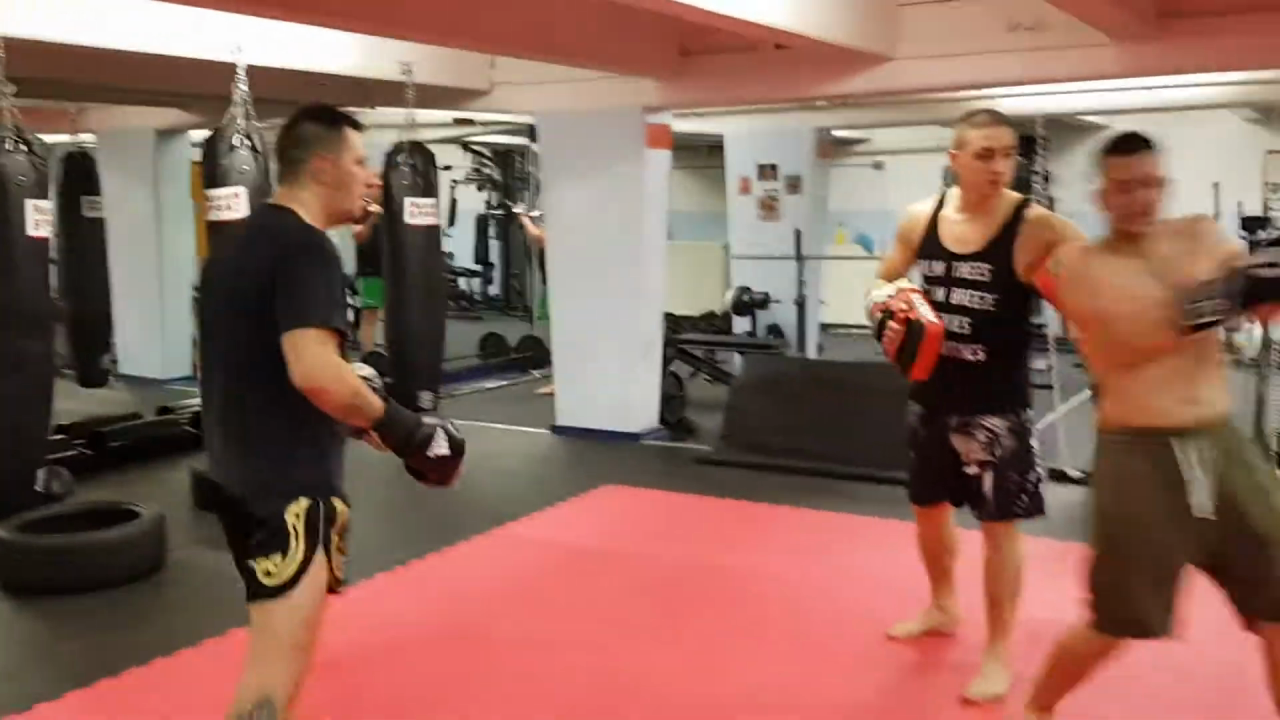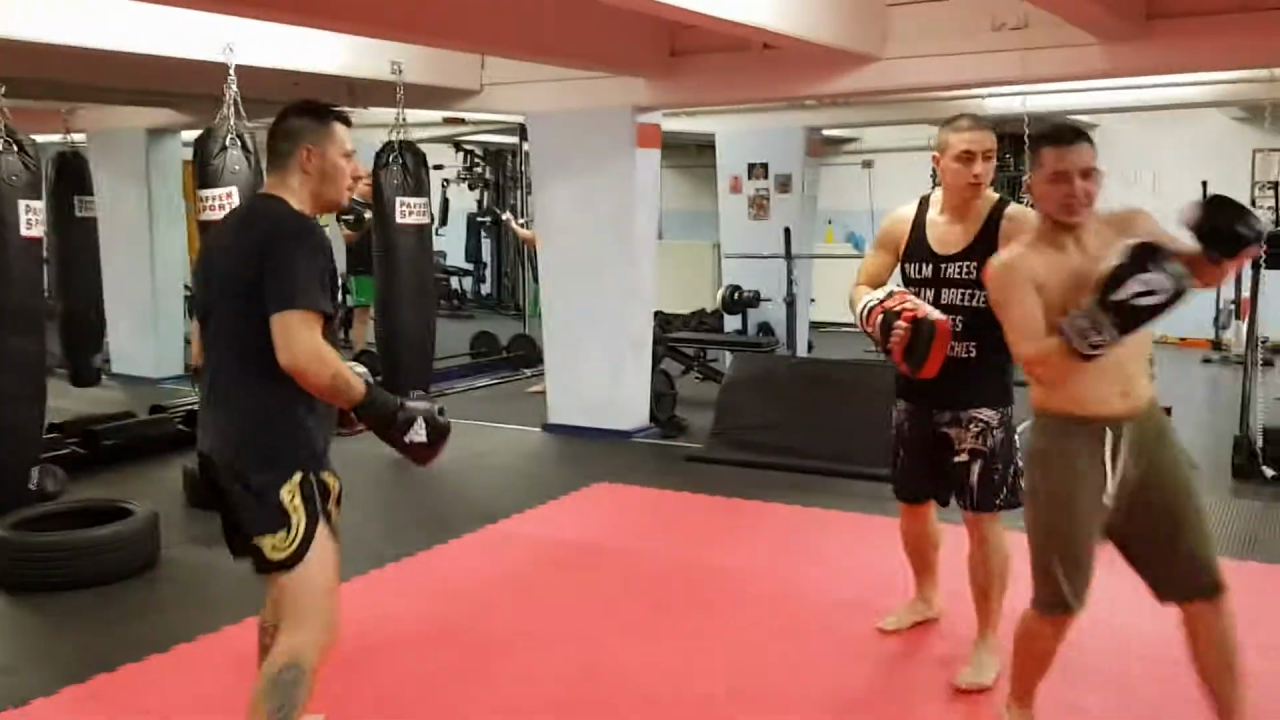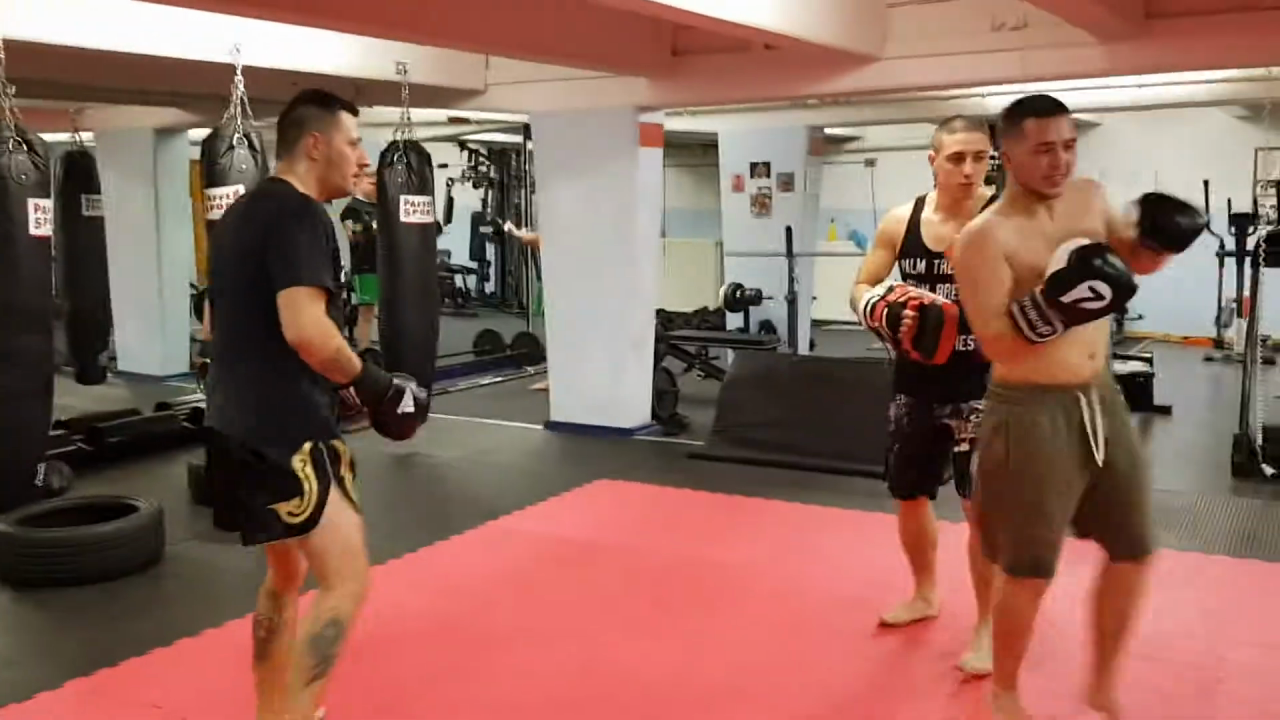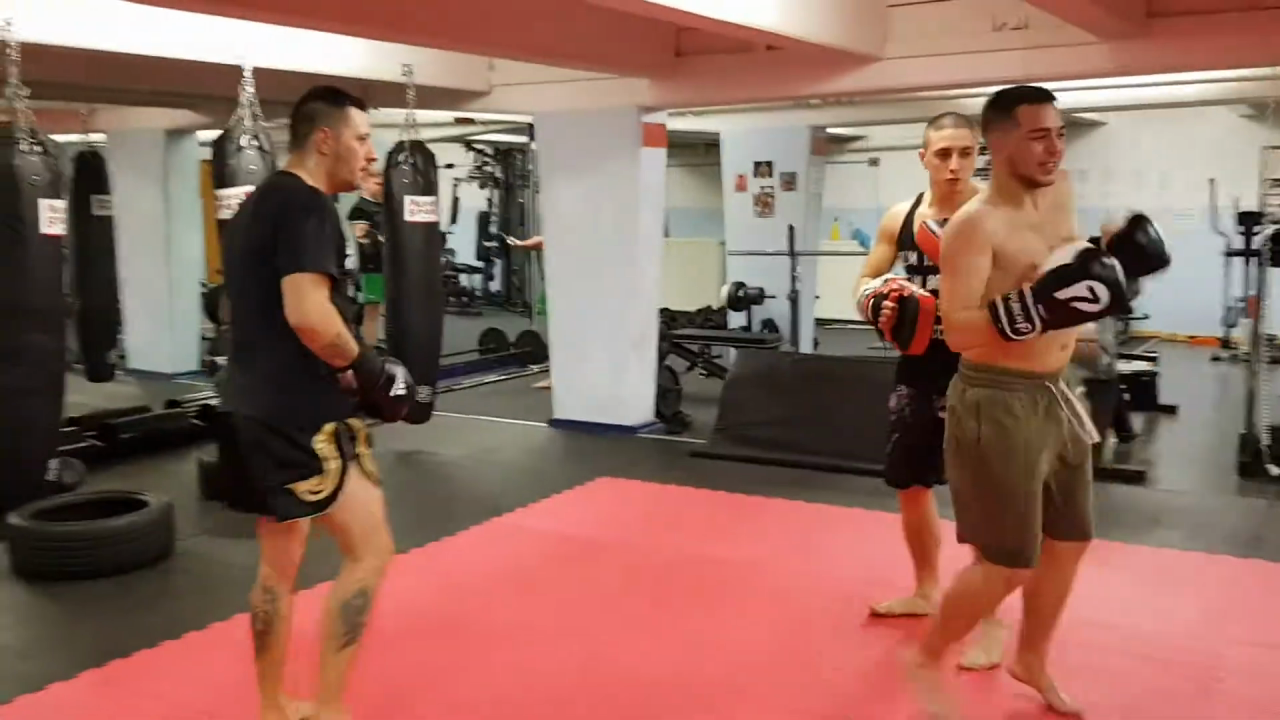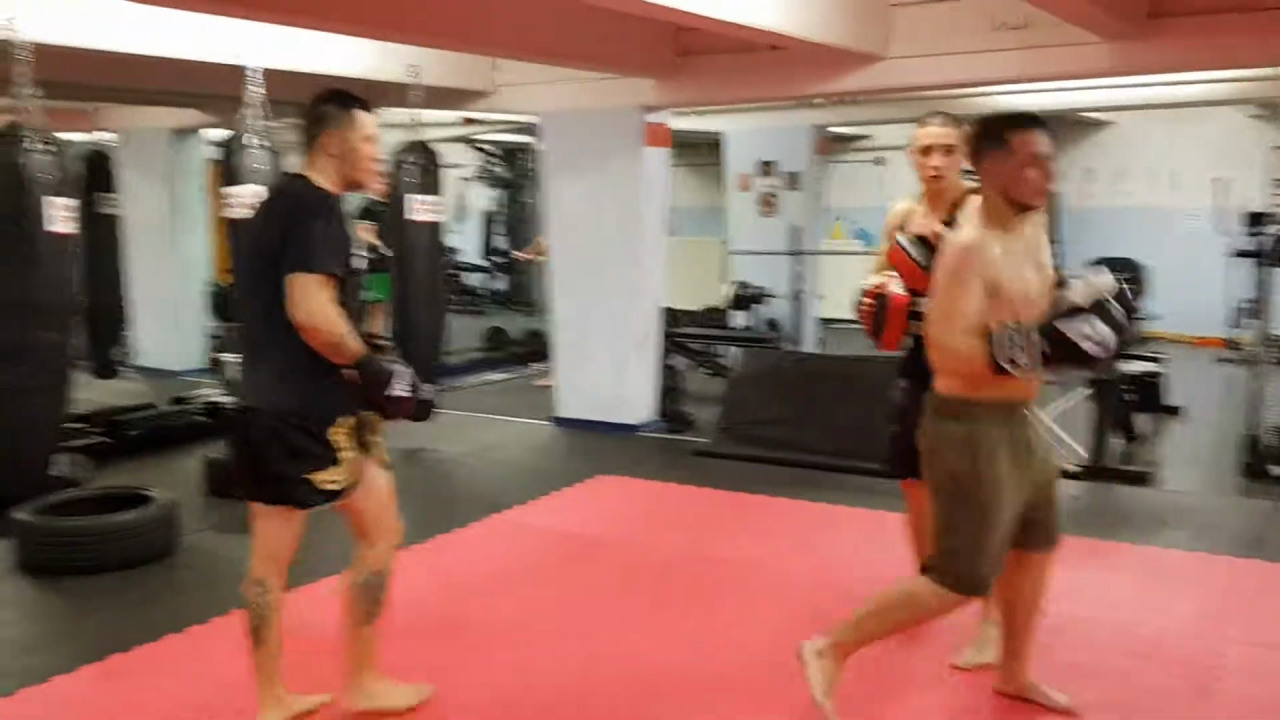
dt=0.1s
person 1, frame 1
left shoulder: (235, 246)
right shoulder: (304, 248)
right elbow: (315, 373)
right wrist: (400, 429)
left hip: (237, 464)
right hip: (284, 479)
left knee: (301, 605)
right knee: (278, 666)
person 1, frame 2
left shoulder: (227, 232)
right shoulder: (294, 234)
right elbow: (300, 354)
right wrist: (385, 411)
left hip: (230, 443)
right hip: (276, 454)
left knee: (296, 595)
right knee: (310, 625)
person 1, frame 3
left shoulder: (241, 215)
right shoulder: (300, 215)
left elbow: (216, 325)
right elbow: (306, 328)
right wrist: (373, 384)
left hip: (236, 421)
right hip: (285, 430)
left knee: (285, 572)
right knee: (347, 585)
person 1, frame 4
left shoulder: (257, 207)
right shoulder: (308, 207)
right elbow: (308, 313)
left wrist: (344, 364)
right wrist: (368, 369)
left hip: (251, 407)
right hip: (302, 414)
left knee: (278, 566)
right knee: (371, 550)
person 1, frame 5
left shoulder: (276, 205)
right shoulder: (316, 207)
right elbow: (311, 311)
left wrist: (351, 354)
right wrist: (370, 368)
left hip: (263, 403)
right hip: (313, 409)
left knee: (270, 557)
right knee: (382, 531)
person 2, frame 1
left shoulder: (1197, 238)
right shoulder: (1079, 267)
right elbow: (1132, 343)
right wrist: (1226, 296)
left hip: (1220, 449)
right hip: (1139, 457)
right knee: (1116, 626)
person 2, frame 2
left shoulder: (1133, 228)
right shoulder: (1013, 268)
left elbow: (1210, 271)
right elbow: (1037, 362)
left wrist: (1229, 244)
right wrist: (1106, 316)
left hip: (1147, 434)
right hip: (1066, 446)
left knee: (1202, 594)
right knee: (1057, 605)
person 2, frame 3
left shoulder: (1087, 198)
right shoulder: (984, 238)
left elbow: (1141, 257)
right elbow: (993, 339)
left wrist: (1169, 229)
right wrist: (1053, 307)
left hip: (1100, 404)
right hip: (1030, 412)
left knee: (1131, 554)
right knee: (1030, 572)
person 2, frame 4
left shoulder: (1053, 196)
right shoulder: (973, 226)
left elbow: (1073, 263)
right elbow: (960, 333)
left wrist: (1117, 258)
right wrist: (1040, 303)
left hip: (1050, 395)
right hip: (998, 400)
left knee: (1069, 539)
right knee: (1009, 559)
left ankle: (1031, 662)
right ankle: (926, 662)
person 2, frame 5
left shoulder: (1028, 228)
right shoulder: (970, 250)
right elbow: (950, 360)
right wrist: (1042, 346)
left hip: (1012, 420)
right hip: (970, 427)
left knee: (1033, 549)
right knee: (958, 582)
right ankle: (828, 652)
person 3, frame 1
left shoulder: (1038, 226)
right shoulder: (920, 219)
right elbow: (885, 282)
right wrist: (891, 315)
left hip: (998, 401)
right hip: (932, 391)
left knee: (1002, 525)
right knee: (930, 506)
left ankle: (999, 653)
right ankle: (943, 605)
person 3, frame 2
left shoulder: (1015, 224)
right shoulder: (902, 222)
right elbow: (865, 289)
left hip: (981, 395)
right hip: (917, 391)
left knee: (984, 518)
right knee: (913, 504)
left ankle: (987, 642)
right ankle: (925, 598)
person 3, frame 3
right shoulder: (901, 220)
right elbow: (862, 289)
left hip: (978, 386)
right hip: (915, 382)
right knee: (910, 497)
left ankle: (986, 626)
right ankle: (924, 594)
person 3, frame 4
right shoulder: (900, 216)
right elbow: (868, 279)
right wrist: (883, 306)
right hip: (916, 375)
right knee: (910, 488)
left ankle: (988, 623)
right ankle: (926, 591)
person 3, frame 5
right shoulder: (901, 214)
right elbow: (884, 272)
right wrist: (875, 300)
right hip: (917, 367)
right knee: (915, 482)
left ankle: (990, 618)
